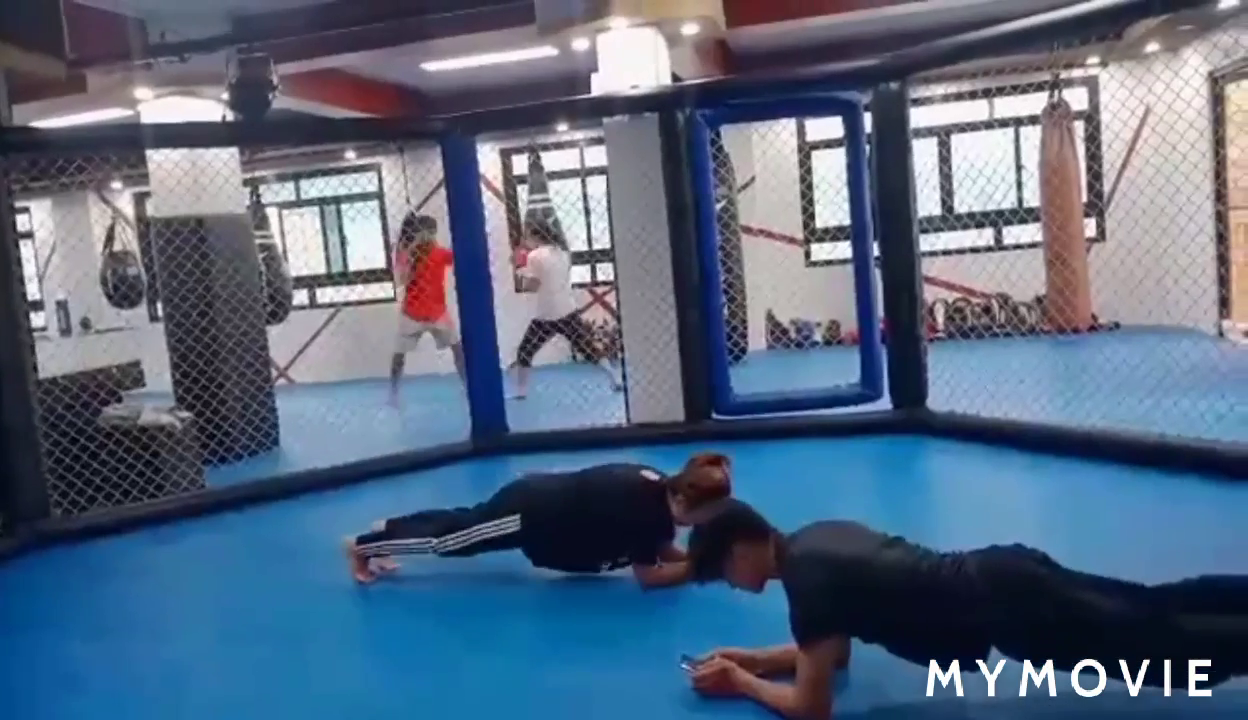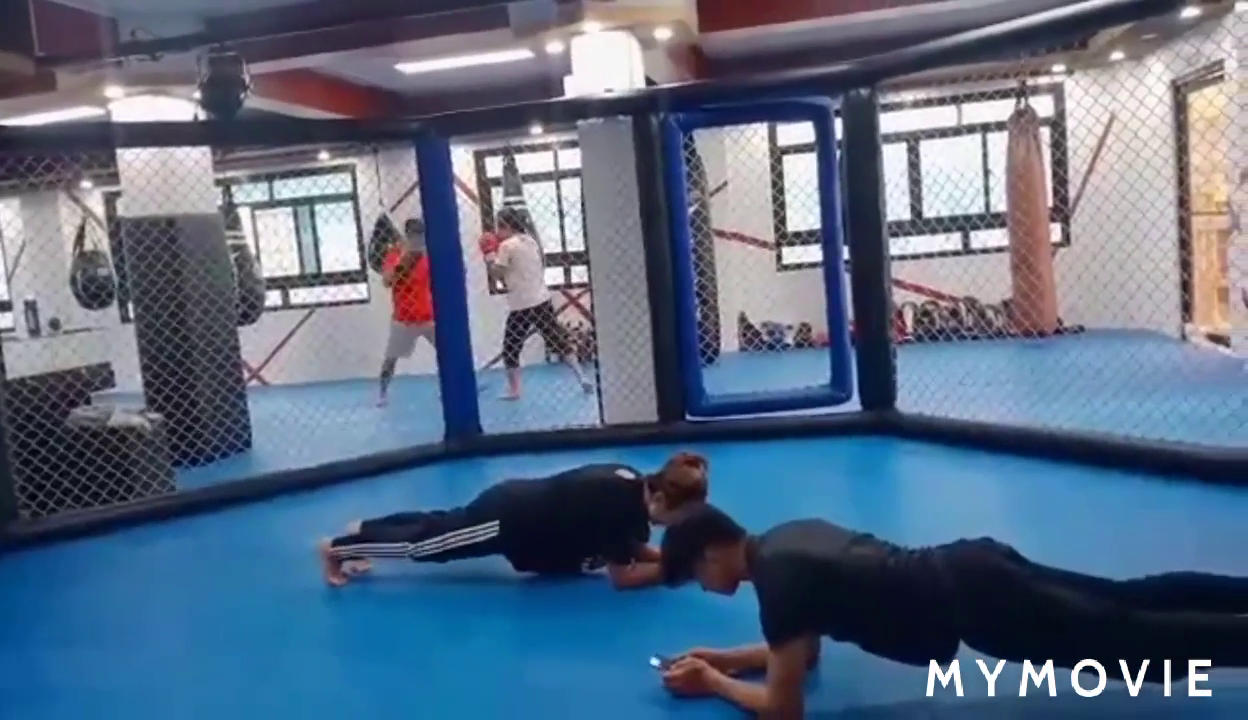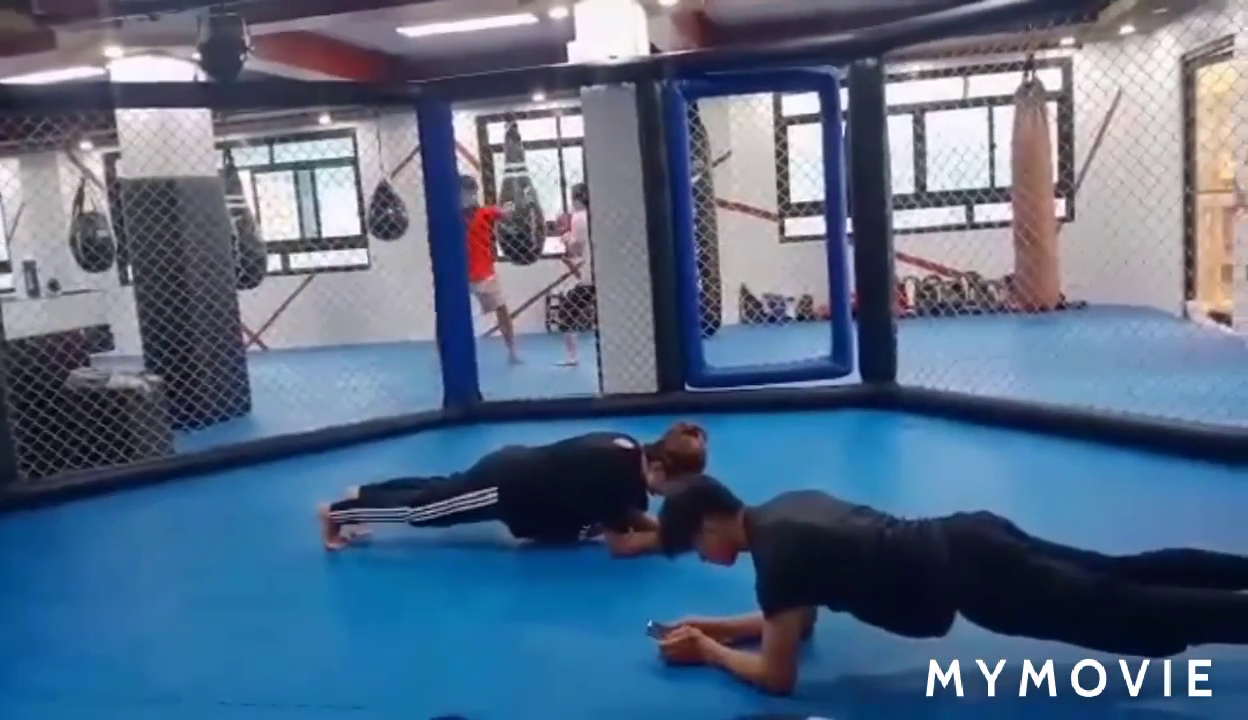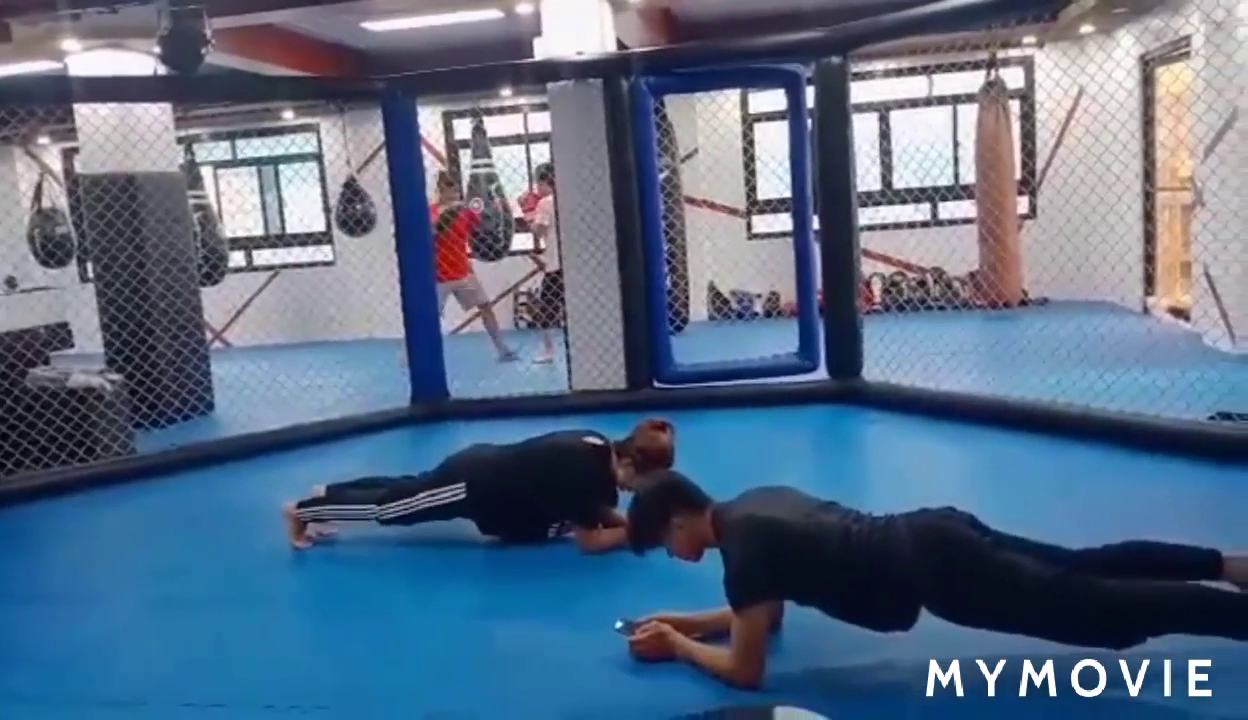
dt=0.7s
person 1, frame 1
left shoulder: (809, 580)
right shoulder: (814, 541)
right elbow: (832, 648)
right wrist: (756, 658)
left hip: (1008, 607)
right hip: (1006, 573)
left knee: (1164, 647)
right knee: (1162, 608)
person 1, frame 2
left shoulder: (779, 580)
right shoulder: (783, 541)
right elbow: (802, 650)
right wrist: (724, 656)
left hip: (974, 604)
right hip: (973, 567)
left knee: (1133, 643)
right knee: (1132, 604)
person 1, frame 3
left shoulder: (777, 552)
right shoulder: (782, 512)
left elbow: (778, 675)
right elbow: (798, 618)
left wrist: (709, 650)
right wrist: (717, 625)
left hip: (972, 576)
right hip: (971, 540)
left knee: (1136, 620)
right knee: (1126, 577)
person 1, frame 4
left shoulder: (745, 548)
right shoulder: (751, 507)
left elbow: (745, 668)
right elbow: (764, 614)
left wrist: (678, 646)
right wrist: (683, 621)
left hip: (935, 572)
right hip: (935, 535)
left knee: (1097, 613)
right knee: (1087, 571)
person 2, frame 1
left shoulder: (660, 488)
right shoulder: (646, 506)
left elbow: (665, 551)
right elbow: (650, 574)
left hip: (541, 496)
right hip: (533, 514)
left knee: (462, 522)
right knee: (449, 538)
left ankle: (386, 529)
right ankle: (362, 545)
person 2, frame 2
left shoulder: (634, 484)
right shoulder: (623, 504)
left elbow: (635, 548)
right elbow: (623, 575)
left hip: (517, 502)
right hip: (511, 521)
left knee: (439, 526)
right knee: (427, 541)
left ankle: (362, 530)
right ankle: (338, 548)
person 2, frame 3
left shoulder: (632, 454)
right shoulder: (619, 473)
left elbow: (632, 515)
right elbow: (620, 543)
left hip: (516, 470)
right hip: (509, 487)
left knee: (438, 490)
right knee: (422, 508)
left ankle: (361, 495)
right ankle: (336, 511)
person 2, frame 4
left shoulder: (601, 450)
right shoulder: (587, 469)
left elbow: (600, 511)
right elbow: (589, 539)
left wrist: (629, 522)
left hip: (485, 467)
right hip: (476, 485)
left knee: (405, 491)
right knee: (390, 506)
left ankle: (327, 495)
right ankle: (303, 510)
person 3, frame 1
left shoulder: (442, 252)
right shoulder: (404, 254)
right elbow: (402, 280)
right wrist: (412, 250)
left hip: (439, 313)
right hip: (412, 315)
left knee: (458, 347)
right knee: (399, 353)
right ankle: (394, 391)
person 3, frame 2
left shoulder: (427, 256)
right shoulder: (394, 256)
right elbow: (387, 281)
right wrist: (403, 259)
left hip: (430, 316)
right hip: (405, 319)
right knee: (391, 358)
right ankle: (383, 393)
person 3, frame 3
left shoulder: (486, 212)
left elbow: (506, 213)
right wrist: (461, 211)
left hip: (484, 275)
left knee: (501, 310)
left ankle: (512, 353)
person 3, frame 4
left shoulder: (464, 211)
right shoulder: (429, 213)
right wrist: (440, 216)
left hip: (463, 273)
right hip: (438, 277)
left knee: (485, 306)
left ankle: (502, 348)
person 4, frame 1
left shoulder: (534, 257)
right shoulder: (562, 253)
left elbow: (530, 287)
left wrist: (521, 269)
left hip: (547, 316)
right hip: (569, 311)
left knee: (525, 351)
right knee: (588, 347)
left ankle: (520, 390)
right ankle: (615, 379)
person 4, frame 2
left shoulder: (507, 246)
right shoulder: (530, 241)
left elbow: (497, 274)
left wrist: (489, 253)
left hip: (522, 306)
right hip: (542, 301)
left knee: (510, 348)
right knee: (558, 341)
left ankle: (514, 390)
right ankle: (581, 377)
person 4, frame 3
left shoulder: (578, 219)
left elbow: (575, 251)
left wrist: (567, 236)
left hip: (591, 278)
left knee: (571, 311)
left ankle: (571, 355)
person 4, frame 4
left shoulder: (545, 202)
left elbow: (538, 232)
left wrist: (530, 214)
left hip: (556, 264)
left knee: (547, 306)
left ankle: (548, 350)
